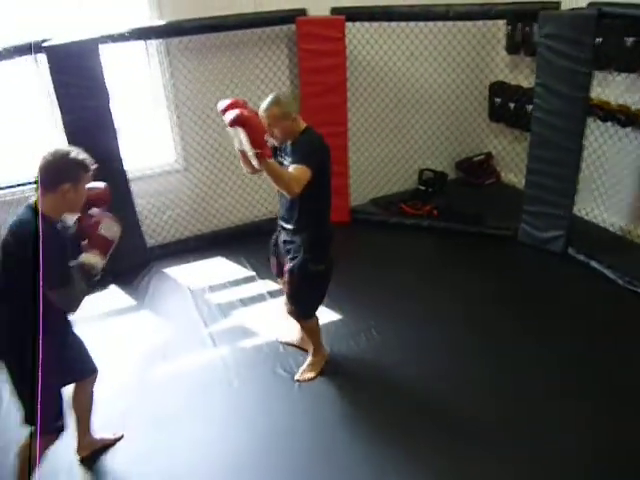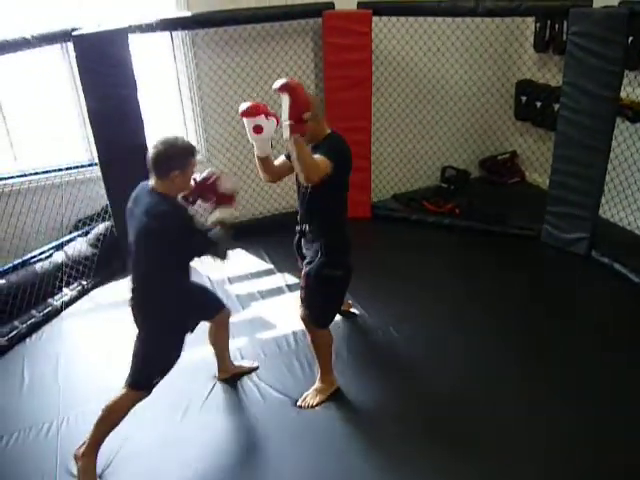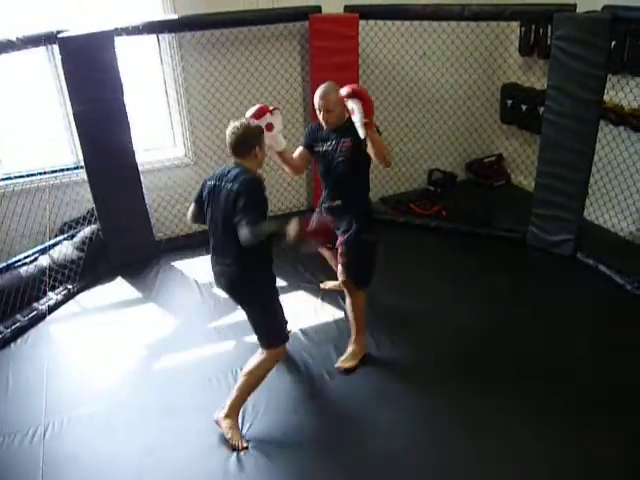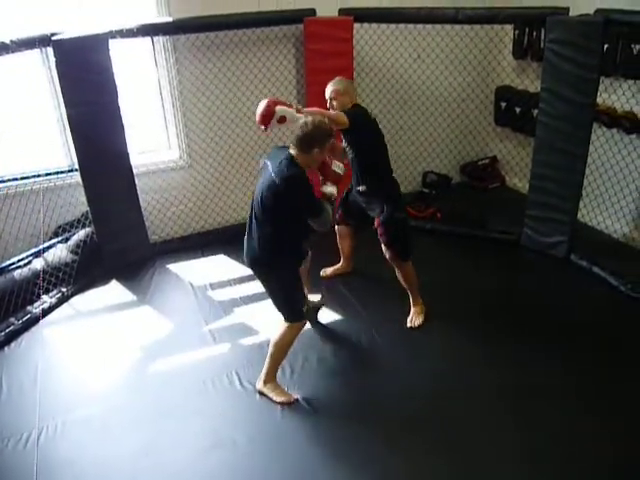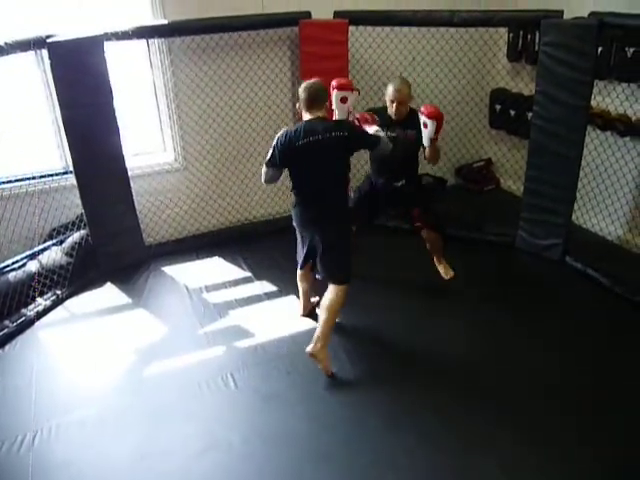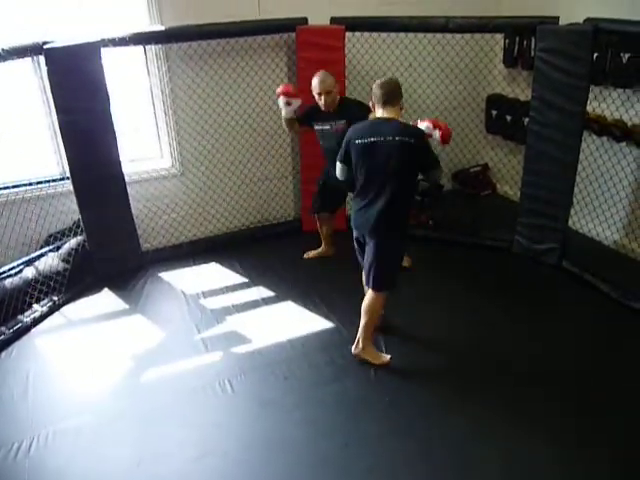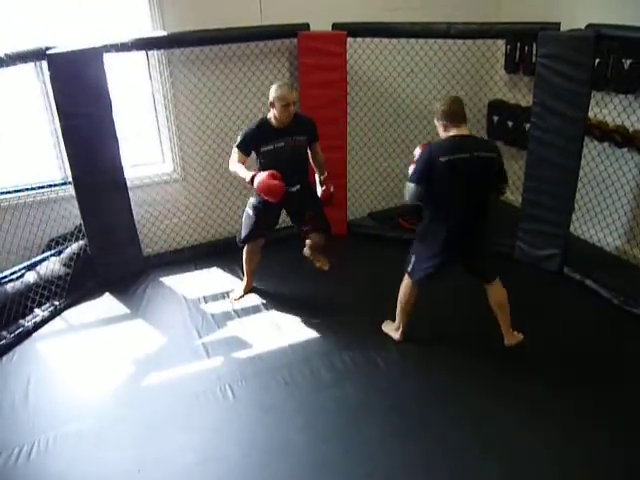
dt=0.5s
person 1, frame 1
left shoulder: (48, 219)
right shoulder: (31, 235)
left elbow: (64, 256)
right elbow: (69, 299)
left hip: (53, 328)
right hip: (30, 342)
left knee: (88, 378)
right knee: (49, 427)
left ankle: (86, 442)
person 1, frame 2
left shoulder: (146, 192)
right shoulder: (168, 217)
right elbow: (217, 250)
left hip: (173, 288)
right hip: (159, 307)
left knee: (220, 314)
right knee: (137, 389)
left ankle: (226, 368)
right ankle: (87, 451)
person 1, frame 3
left shoulder: (217, 178)
right shoulder: (250, 184)
left elbow: (194, 217)
right elbow: (250, 234)
right wrist: (289, 231)
left hip: (224, 269)
right hip: (249, 276)
right knee: (274, 351)
left ankle: (274, 332)
right ankle: (228, 414)
person 1, frame 4
left shoulder: (279, 155)
right shoulder: (294, 178)
right elbow: (322, 223)
left hip: (259, 244)
right hip: (271, 254)
left knee: (304, 256)
right knee: (295, 321)
left ankle: (305, 302)
right ankle: (267, 380)
person 1, frame 5
left shoulder: (288, 137)
right shoulder: (344, 130)
left elbow: (268, 178)
right elbow: (384, 146)
left wrist: (276, 145)
right wrist: (373, 130)
left hip: (303, 216)
right hip: (334, 218)
left knee: (306, 262)
right knee: (339, 283)
left ankle: (306, 304)
right ankle: (319, 344)
person 1, frame 6
left shoulder: (355, 133)
right shoulder: (413, 136)
left elbow: (341, 174)
right elbow: (435, 172)
left hip: (360, 216)
right hip: (389, 221)
left knee: (369, 269)
right knee: (379, 286)
left ankle: (374, 314)
right ankle: (363, 344)
person 1, frame 7
left shoulder: (433, 152)
right shoulder: (490, 150)
left elbow: (410, 196)
right elbow: (501, 190)
left wrist: (415, 171)
left hip: (436, 232)
right hip: (475, 233)
left knee: (413, 277)
right knee: (492, 281)
left ankle: (398, 327)
right ankle: (508, 333)
person 2, frame 1
left shoulder: (311, 145)
right shoulder: (286, 142)
left elbow: (293, 187)
left hip: (310, 236)
right hip: (289, 229)
left knee: (297, 305)
right knee: (287, 284)
left ankle: (317, 356)
right ankle: (306, 338)
person 2, frame 2
left shoulder: (335, 147)
right shoulder: (305, 144)
left elbow: (309, 177)
right elbow: (271, 175)
left wrist: (294, 135)
right wrist: (260, 142)
left hip: (328, 241)
right hip: (310, 231)
left knee: (311, 315)
right knee: (313, 278)
left ankle: (326, 380)
right ankle: (338, 301)
person 2, frame 3
left shoulder: (359, 130)
right shoulder: (316, 130)
left elbow: (385, 161)
right elbow: (297, 167)
left wrist: (367, 128)
right wrist: (276, 140)
left hip: (355, 213)
right hip: (330, 206)
left knee: (350, 279)
right knee: (324, 244)
left ankle: (358, 342)
right ankle: (344, 278)
person 2, frame 4
left shoulder: (357, 116)
right shoulder: (349, 120)
left elbow: (326, 117)
left hip: (382, 193)
right hip: (359, 188)
left knee: (395, 253)
right knee: (342, 222)
left ankle: (416, 303)
right ankle: (346, 264)
person 2, frame 5
left shoulder: (418, 121)
right shoulder: (374, 116)
left elbow: (432, 160)
left hip: (407, 186)
right hip: (375, 183)
left knee: (429, 232)
left ankle: (439, 260)
person 2, frame 6
left shoulder: (353, 107)
right shoulder: (311, 112)
right elbow: (292, 128)
right wrist: (287, 114)
right hip: (334, 171)
right knee: (322, 213)
right ankle: (327, 247)
person 2, frame 7
left shoulder: (306, 124)
right shoulder: (255, 132)
left elbow: (315, 151)
right elbow: (234, 162)
left wrist: (323, 177)
right wrist: (252, 176)
left hip: (300, 188)
left knee: (319, 236)
right knee: (252, 241)
left ankle: (312, 250)
right ankle: (248, 283)
